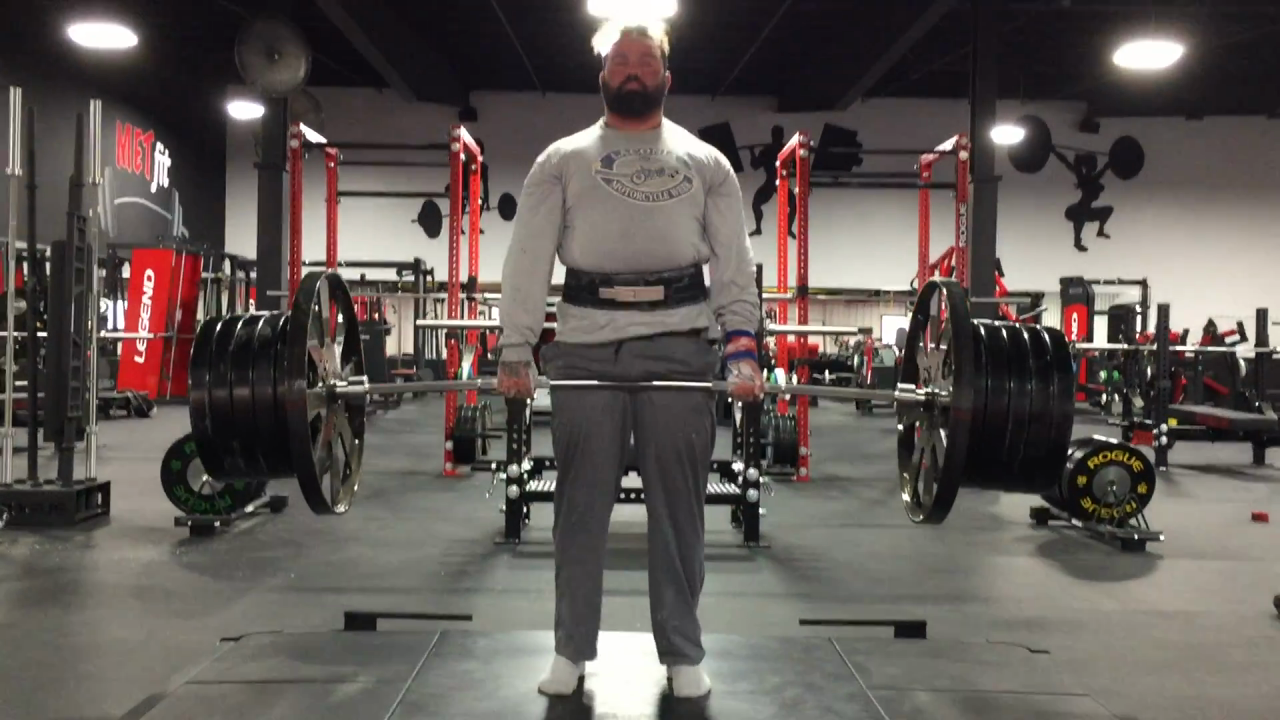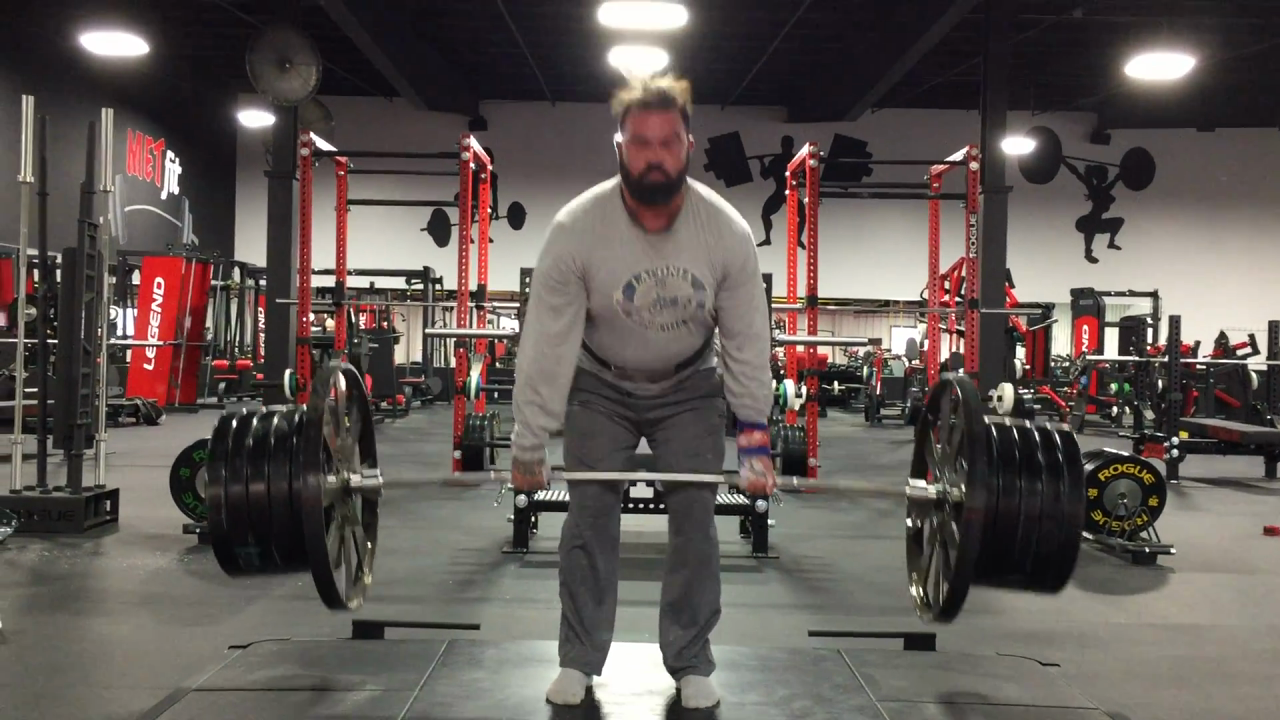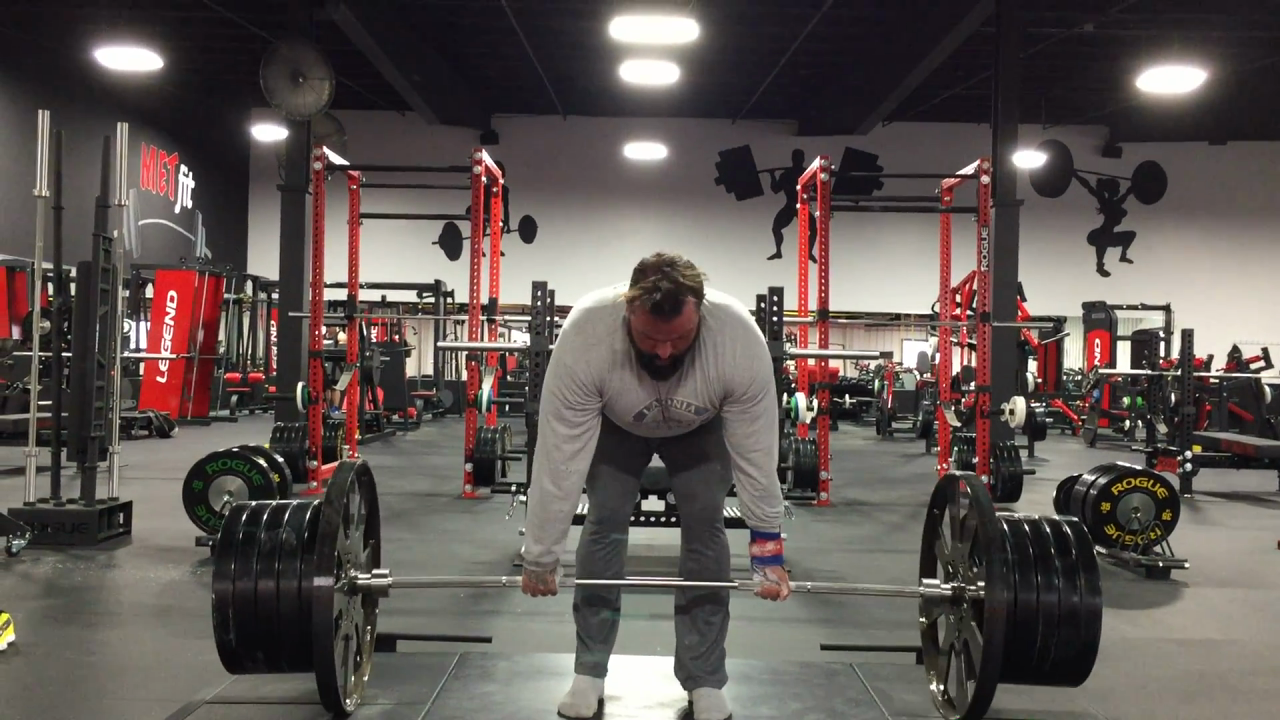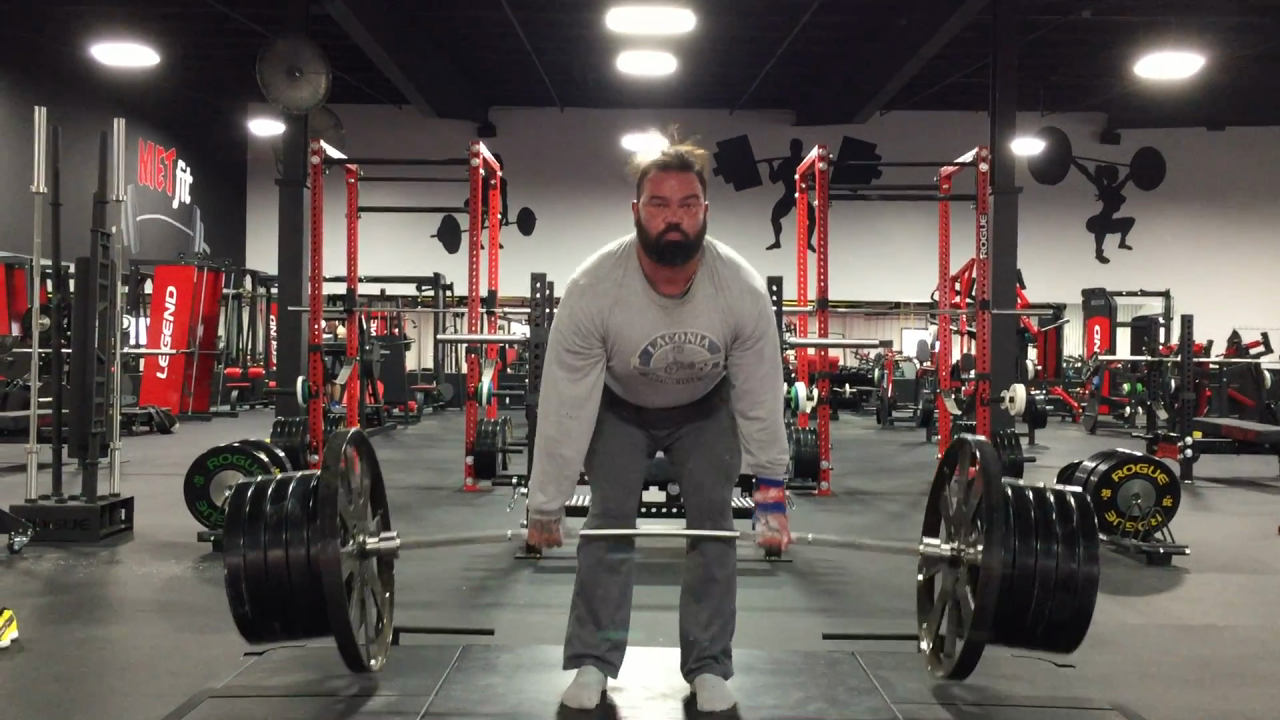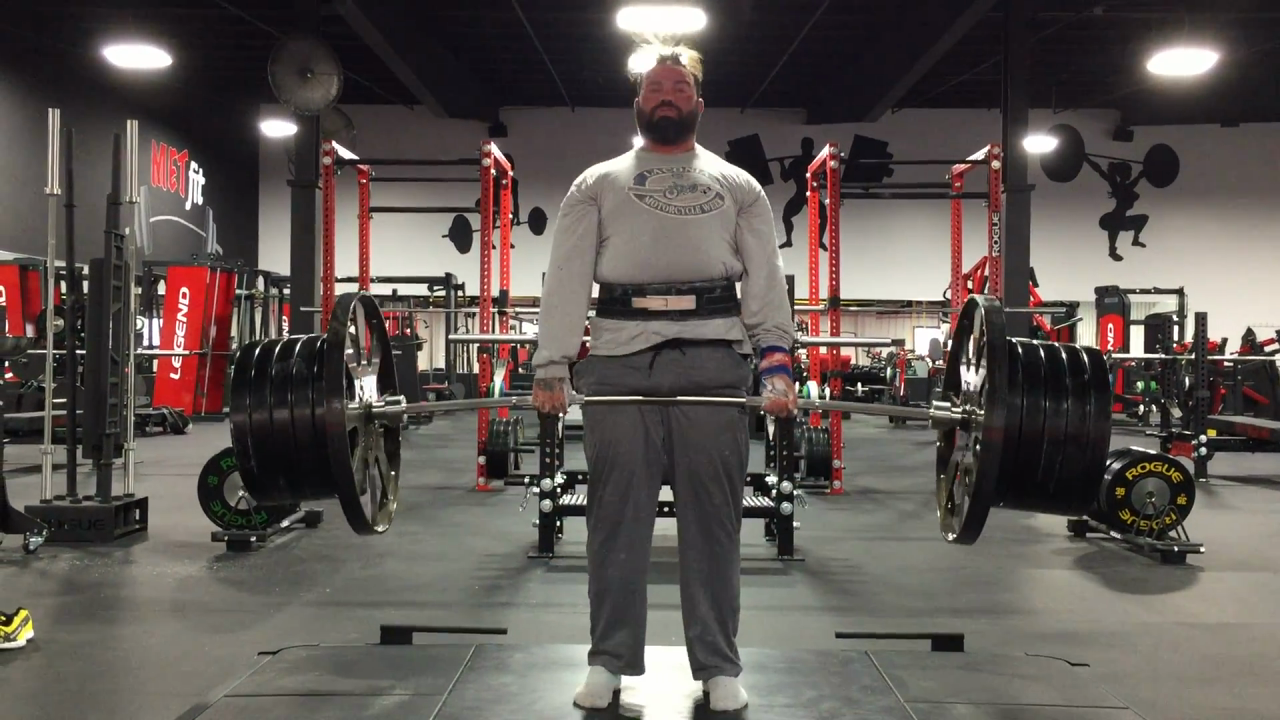
dt=1s
person 1, frame 1
left shoulder: (705, 160)
right shoulder: (563, 158)
left elbow: (733, 260)
right elbow: (528, 257)
left wrist: (741, 350)
right wrist: (515, 351)
left hip: (680, 345)
right hip: (586, 346)
left knee: (676, 505)
right knee: (582, 502)
left ankle: (682, 652)
right ankle: (572, 649)
person 1, frame 2
left shoulder: (727, 231)
right shoulder: (576, 228)
left elbow: (747, 342)
right elbow: (547, 345)
left wrist: (755, 440)
right wrist: (529, 446)
left hip: (689, 387)
right hip: (599, 386)
left knee: (695, 520)
right knee: (590, 518)
left ankle: (691, 665)
right ankle: (578, 662)
person 1, frame 3
left shoulder: (740, 340)
right shoulder: (585, 336)
left elbow: (756, 454)
right elbow: (560, 457)
left wrist: (767, 550)
right wrist: (541, 557)
left hip: (699, 426)
right hip: (615, 423)
left knee: (704, 522)
right knee: (605, 521)
left ankle: (704, 678)
right ankle: (589, 670)
person 1, frame 4
left shoulder: (743, 290)
right shoulder: (592, 289)
left elbow: (760, 399)
right elbow: (566, 406)
left wrist: (771, 496)
right wrist: (545, 507)
left hip: (705, 409)
right hip: (618, 409)
left knee: (713, 518)
right knee: (609, 517)
left ankle: (708, 667)
right ankle: (592, 663)
person 1, frame 5
left shoulder: (736, 184)
right shoulder: (598, 182)
left elbow: (764, 277)
right elbow: (567, 277)
left wrist: (776, 363)
right wrist: (551, 368)
left hip: (713, 358)
right hip: (619, 360)
left knee: (711, 516)
right knee: (618, 513)
left ankle: (718, 665)
right ankle: (609, 659)
